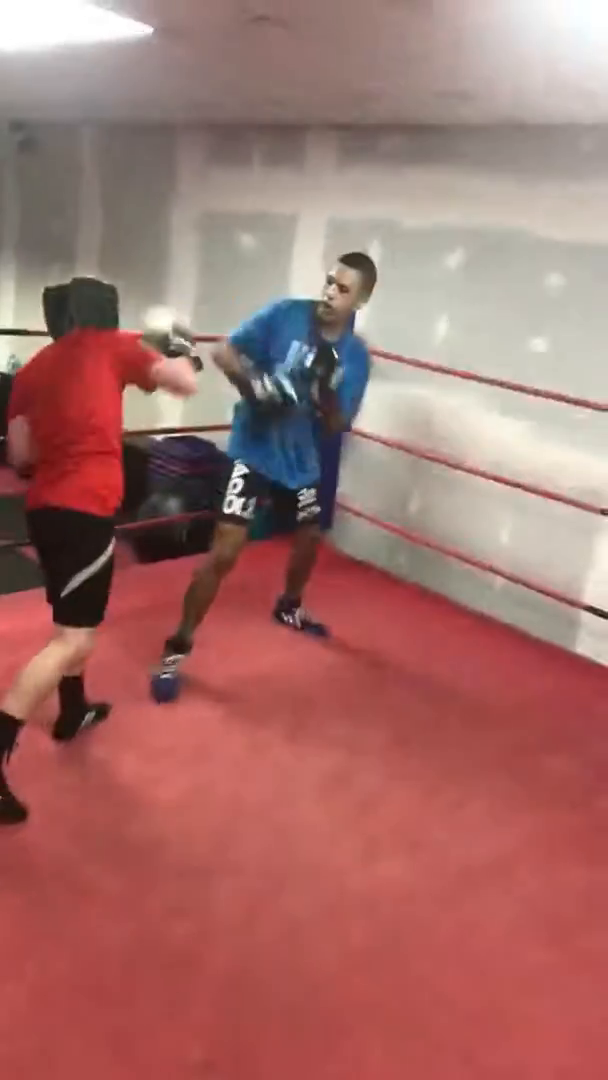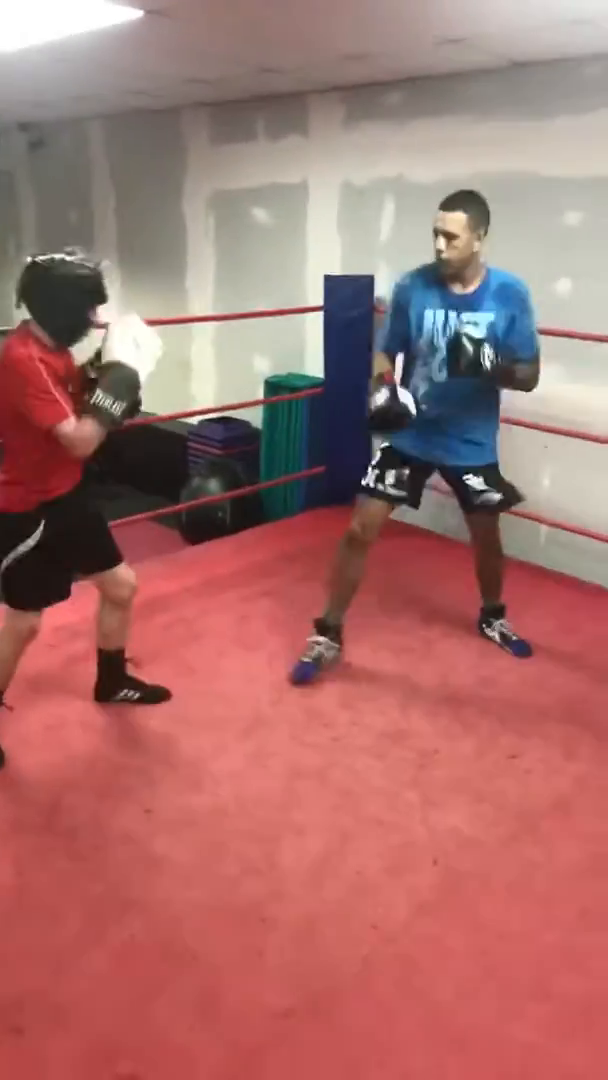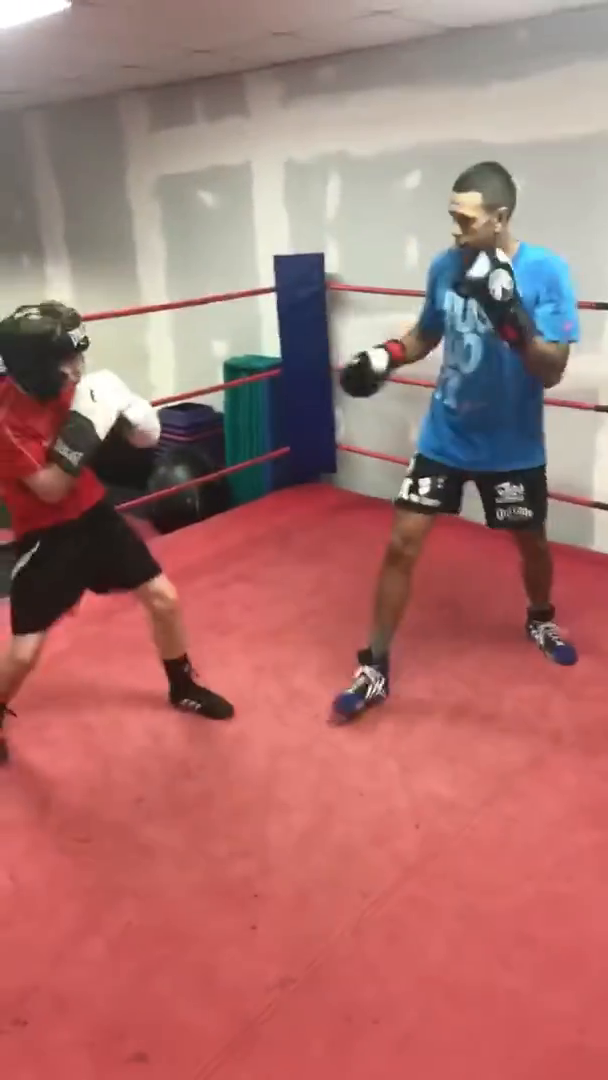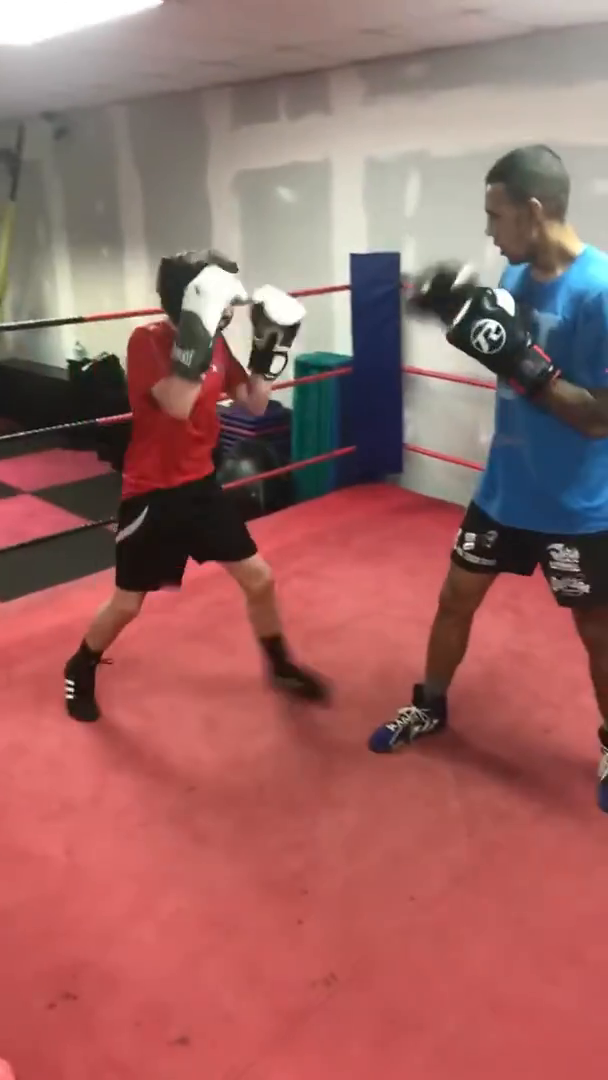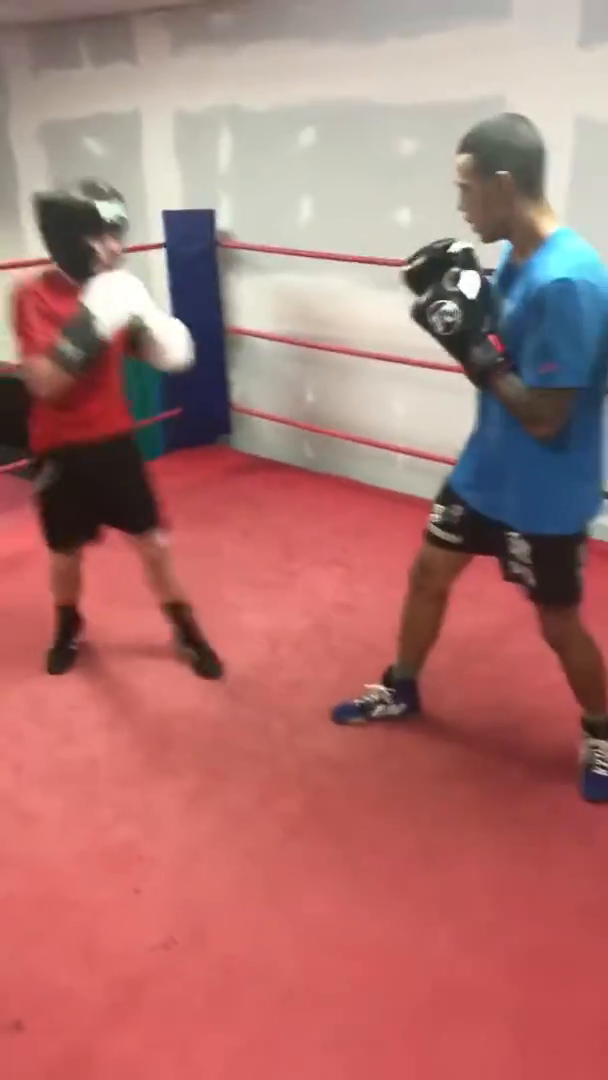
dt=1s
person 1, frame 1
left shoulder: (356, 354)
right shoulder: (285, 316)
left elbow: (339, 424)
right elbow: (225, 353)
left wrist: (325, 394)
right wrist: (253, 385)
left hip: (302, 463)
right hip: (254, 454)
left knee: (310, 543)
right knee: (223, 554)
left ankle: (289, 607)
right ankle: (176, 652)
person 1, frame 2
left shoulder: (510, 294)
right shoulder: (411, 287)
left elbow: (528, 376)
right elbow: (384, 353)
left wrist: (492, 365)
right wrist: (384, 391)
left hip: (471, 442)
right hip: (406, 435)
left knee: (486, 536)
right knee: (361, 530)
left ankle: (493, 618)
right ankle: (327, 635)
person 1, frame 3
left shoulder: (546, 271)
right shoulder: (447, 267)
left elbow: (551, 370)
left wrist: (509, 313)
right wrist: (383, 358)
left hip: (513, 445)
right hip: (444, 437)
left knee: (531, 543)
right knee: (402, 547)
left ankle: (541, 618)
right ankle: (374, 669)
person 1, frame 4
right shoulder: (518, 276)
left wrist: (523, 362)
right wrist: (457, 311)
right hip: (504, 489)
right knee: (456, 598)
right ankle: (428, 707)
person 1, frame 5
right shoulder: (518, 256)
left elbow: (543, 417)
left wrist: (471, 344)
right wrist: (450, 290)
left hip: (545, 492)
right hip: (486, 470)
right knee: (428, 572)
right ankle: (400, 689)
person 2, frame 1
right shoulder: (108, 347)
right elbow: (184, 383)
right wrist: (173, 350)
left hip: (48, 510)
right hip: (86, 512)
left knee: (82, 624)
right knee: (73, 641)
left ankle: (73, 711)
person 2, frame 2
left shoulder: (49, 346)
left elbow: (73, 400)
right elbow: (81, 441)
left wrist: (102, 373)
right wrist: (121, 380)
left hip: (67, 496)
left knee: (122, 587)
left ankle: (111, 681)
person 2, frame 3
left shoulder: (70, 383)
left elbow: (137, 434)
right elbow: (49, 489)
left wrist: (128, 416)
right wrist: (82, 427)
left hip: (94, 512)
right hip: (43, 534)
left knee: (162, 600)
left ankle: (183, 686)
person 2, frame 4
left shoulder: (215, 345)
right shoulder: (147, 341)
left elbow: (256, 404)
right elbow: (177, 404)
left wrist: (273, 343)
right wrist: (197, 331)
left hip: (201, 487)
right hip: (152, 494)
left knee: (259, 578)
right knee: (126, 605)
left ankle: (282, 666)
right ankle: (80, 673)
person 2, frame 5
left shoulder: (114, 285)
right shoulder: (33, 297)
right elbow: (44, 385)
left wrist: (150, 343)
right wrist: (87, 328)
left hip: (114, 441)
right hip: (61, 450)
left knee: (154, 546)
right knee: (65, 558)
left ankle: (186, 632)
right ankle: (68, 628)
